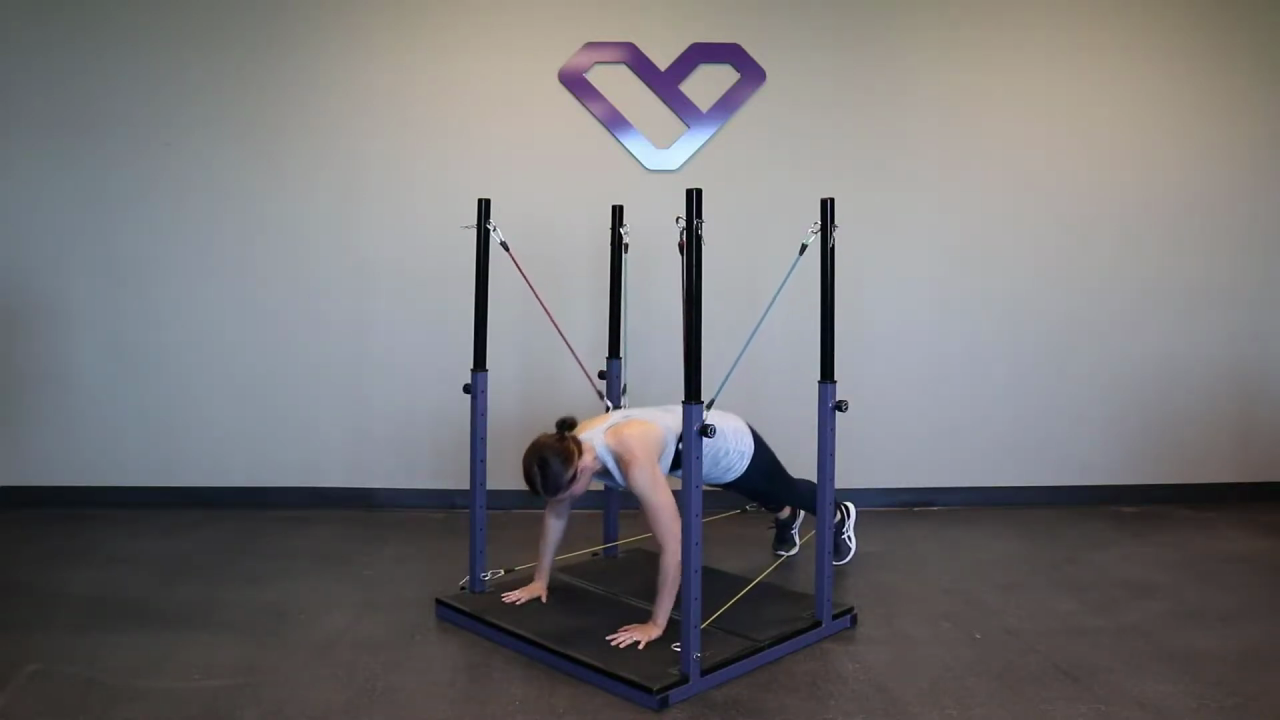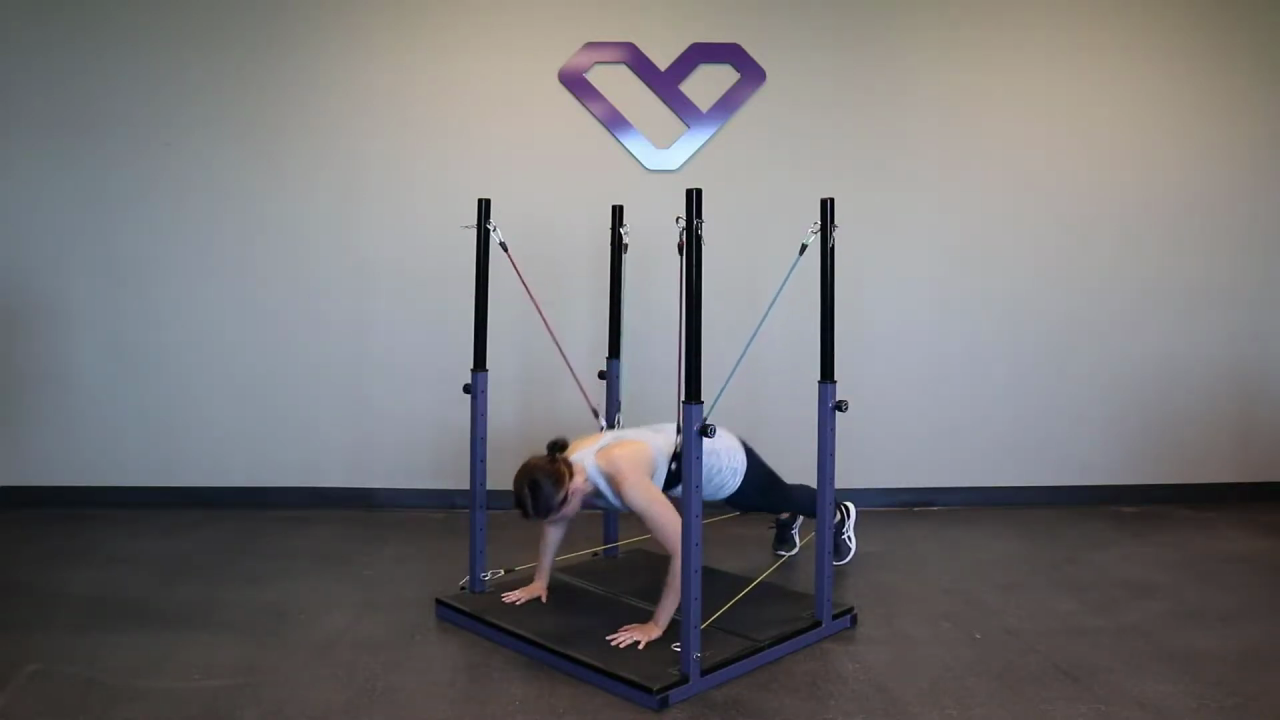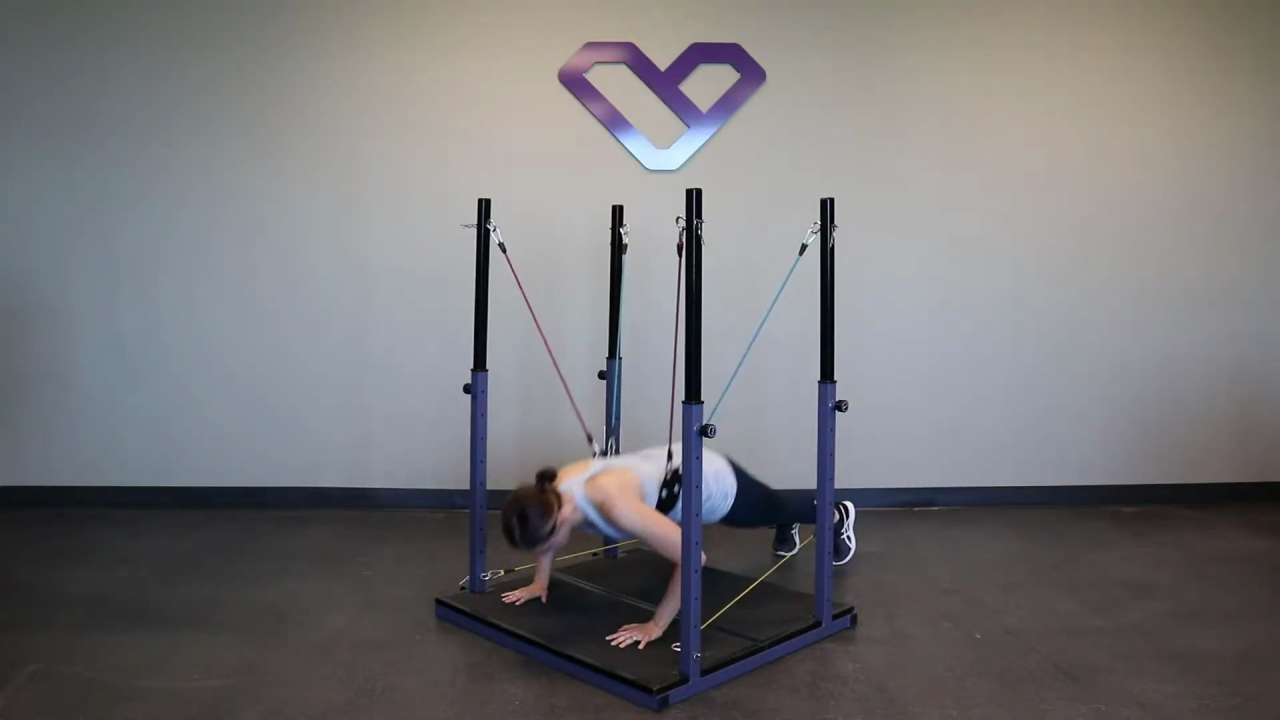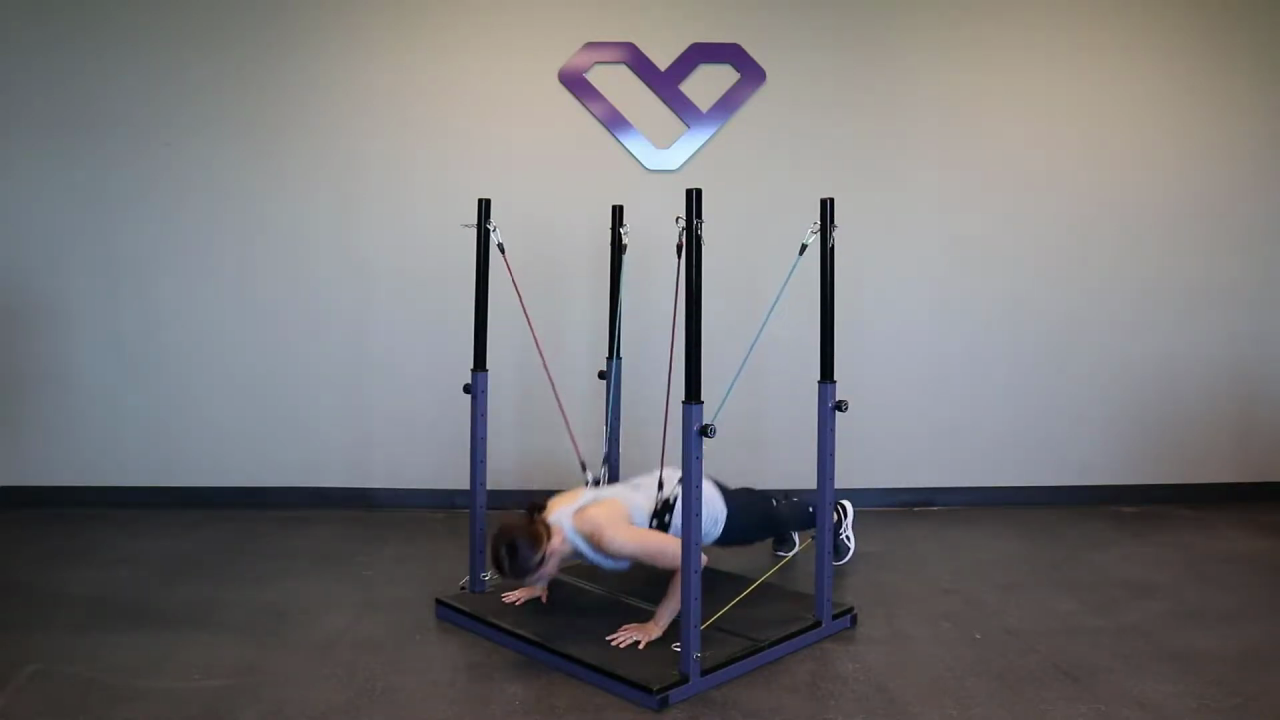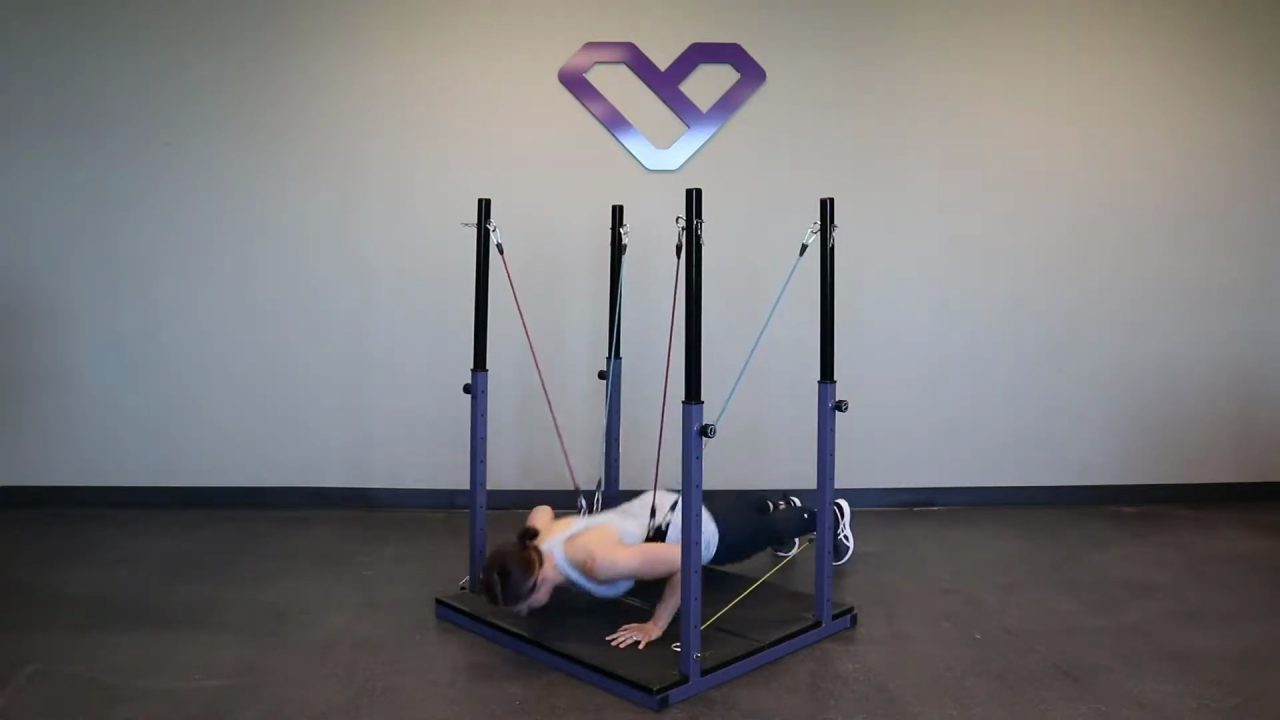
dt=0.1s
person 1, frame 1
left shoulder: (634, 458)
right shoulder: (570, 450)
left elbow: (674, 545)
right elbow: (555, 515)
left wrist: (656, 624)
right wrist: (540, 580)
left hip: (729, 447)
left knee: (785, 490)
right knee: (763, 495)
left ankle: (839, 517)
right ankle: (787, 517)
person 1, frame 2
left shoulder: (622, 478)
right shoulder: (564, 467)
left elbow: (683, 552)
right elbow: (558, 518)
left wrist: (656, 624)
right wrist: (541, 579)
left hip: (722, 462)
right hip: (677, 451)
left knee: (782, 496)
left ankle: (839, 517)
right ankle: (787, 523)
person 1, frame 3
left shoulder: (610, 502)
right shoulder: (555, 494)
left wrist: (655, 625)
right wrist: (539, 581)
left hip: (710, 485)
right hip: (671, 471)
left knee: (779, 510)
left ankle: (838, 517)
right ankle: (786, 528)
person 1, frame 4
left shoulder: (603, 535)
right shoulder: (547, 519)
left wrist: (657, 625)
right wrist: (537, 586)
left hip: (702, 509)
right hip: (657, 491)
left knee: (773, 519)
right knee: (747, 504)
left ankle: (835, 517)
right ankle: (781, 500)
person 1, frame 5
left shoulder: (595, 560)
right shoulder: (536, 546)
left elbow: (686, 563)
right elbow: (541, 509)
left wrist: (655, 626)
right wrist: (528, 599)
right hip: (651, 513)
left knee: (769, 531)
right knee: (738, 511)
left ankle: (833, 516)
right ankle: (780, 504)
